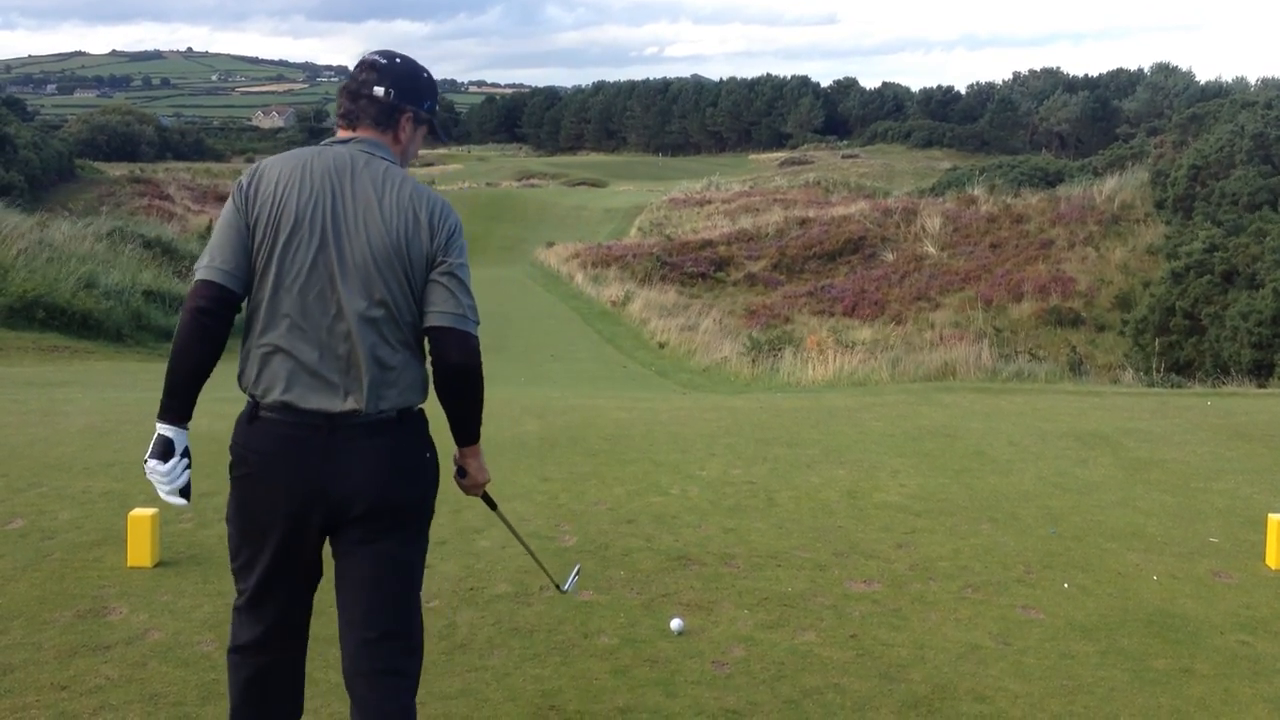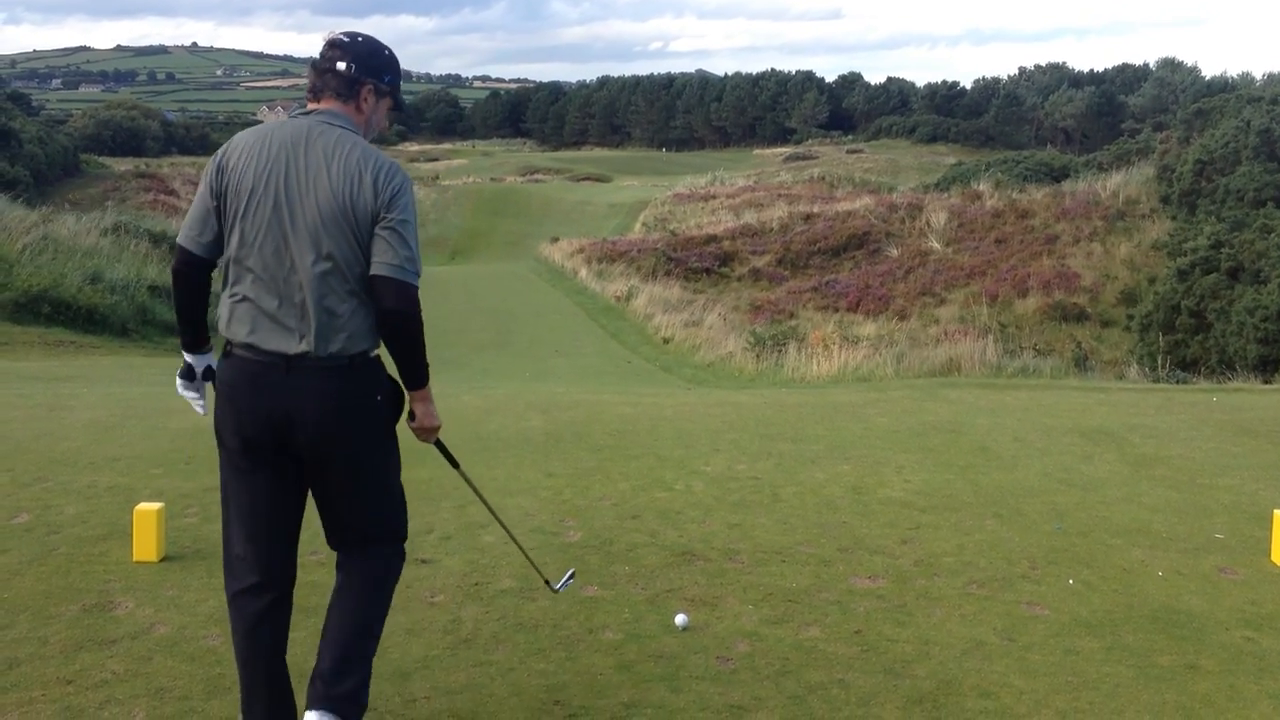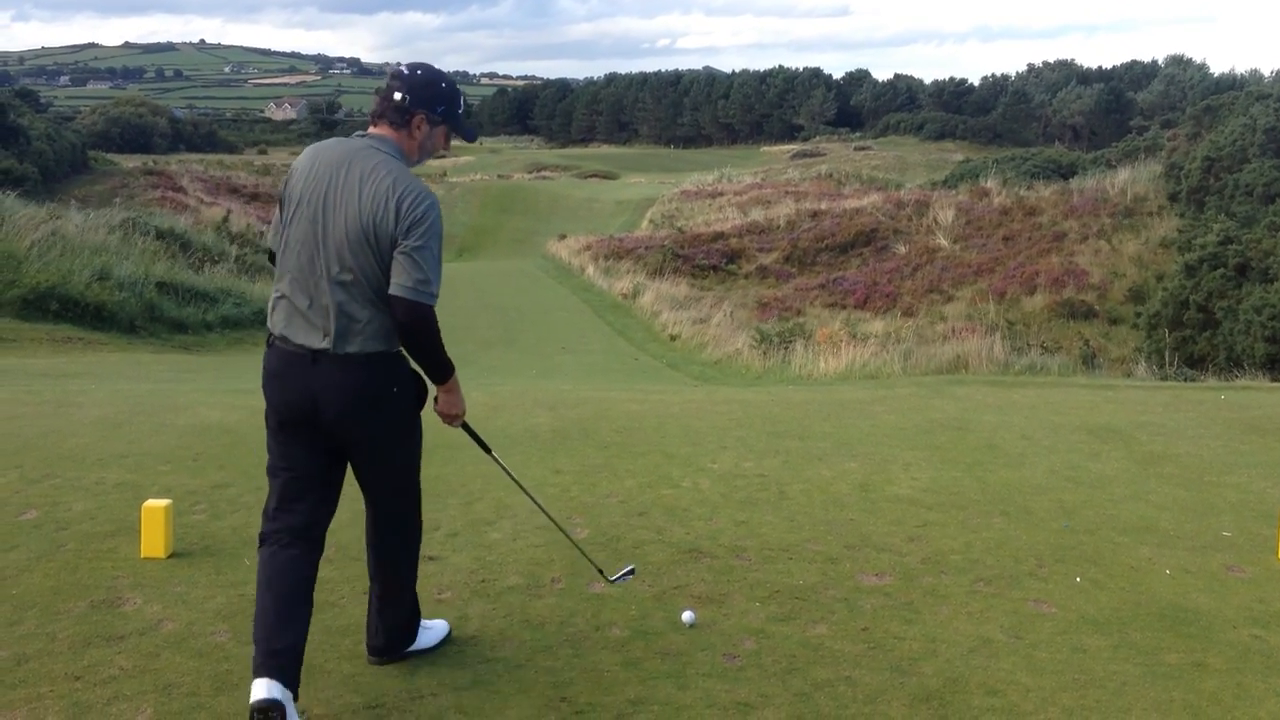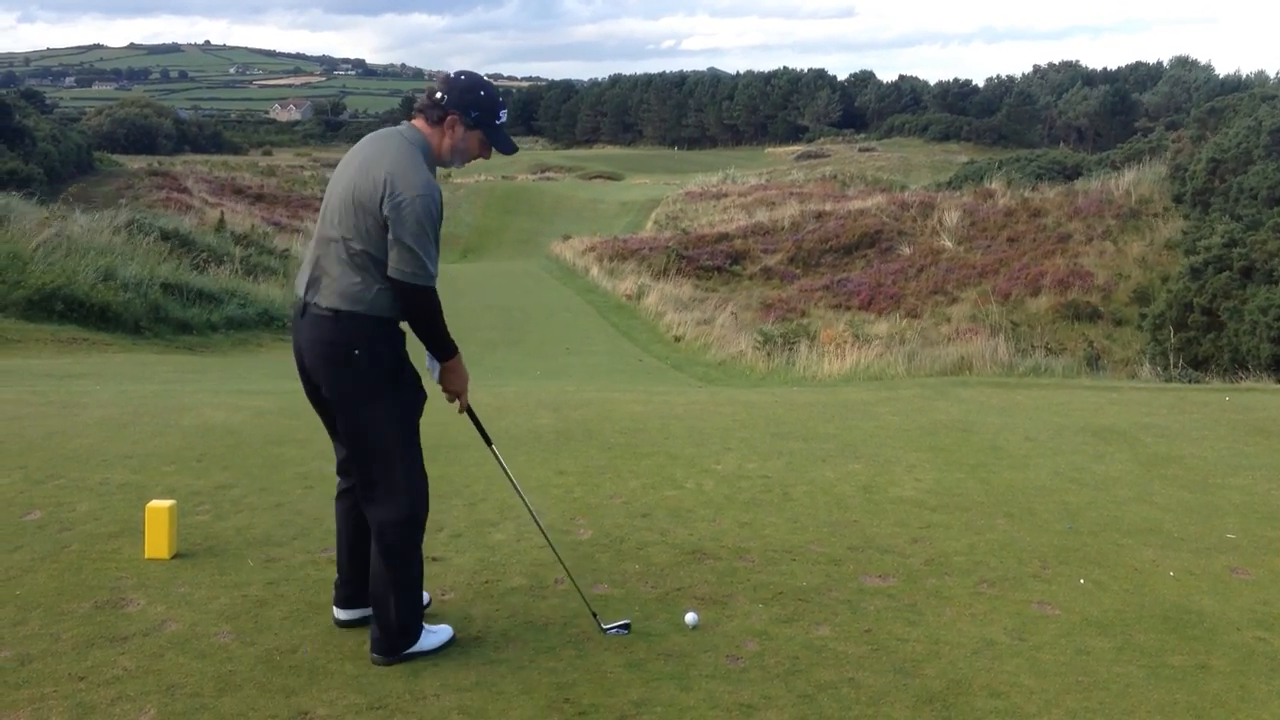
dt=0.4s
person 1, frame 1
left shoulder: (264, 180)
right shoulder: (430, 210)
left elbow: (207, 307)
right elbow: (455, 350)
left wrist: (172, 424)
right wrist: (469, 445)
left hip: (276, 443)
right hip: (384, 454)
left knee: (264, 628)
right knee: (384, 660)
person 1, frame 2
left shoulder: (238, 150)
right shoulder: (381, 174)
left elbow: (188, 264)
right elbow: (394, 298)
left wrist: (196, 353)
right wrist: (418, 389)
left hip: (247, 383)
right hip: (341, 388)
left knee: (255, 569)
right knee: (372, 544)
person 1, frame 3
left shoulder: (310, 160)
right shoulder: (413, 198)
right elbow: (410, 312)
right wrist: (444, 381)
left hip: (287, 365)
right hip: (365, 376)
left knee: (290, 520)
right knee: (393, 510)
right ankle: (392, 634)
person 1, frame 4
left shoulder: (381, 146)
right shoulder: (413, 180)
right elbow: (412, 286)
left wrist: (439, 345)
right wrist: (449, 358)
left hip: (320, 329)
right hip: (358, 340)
left knee: (361, 470)
right knee: (397, 485)
left ankle: (356, 595)
right ankle: (397, 632)
